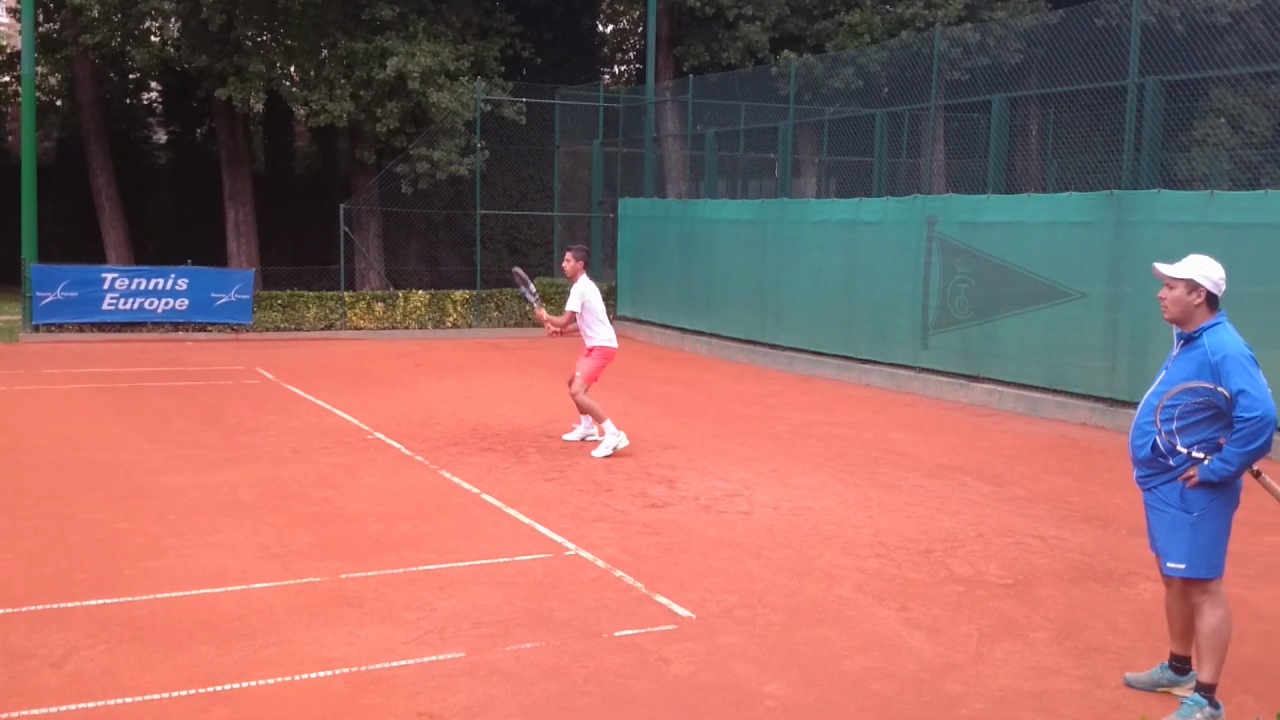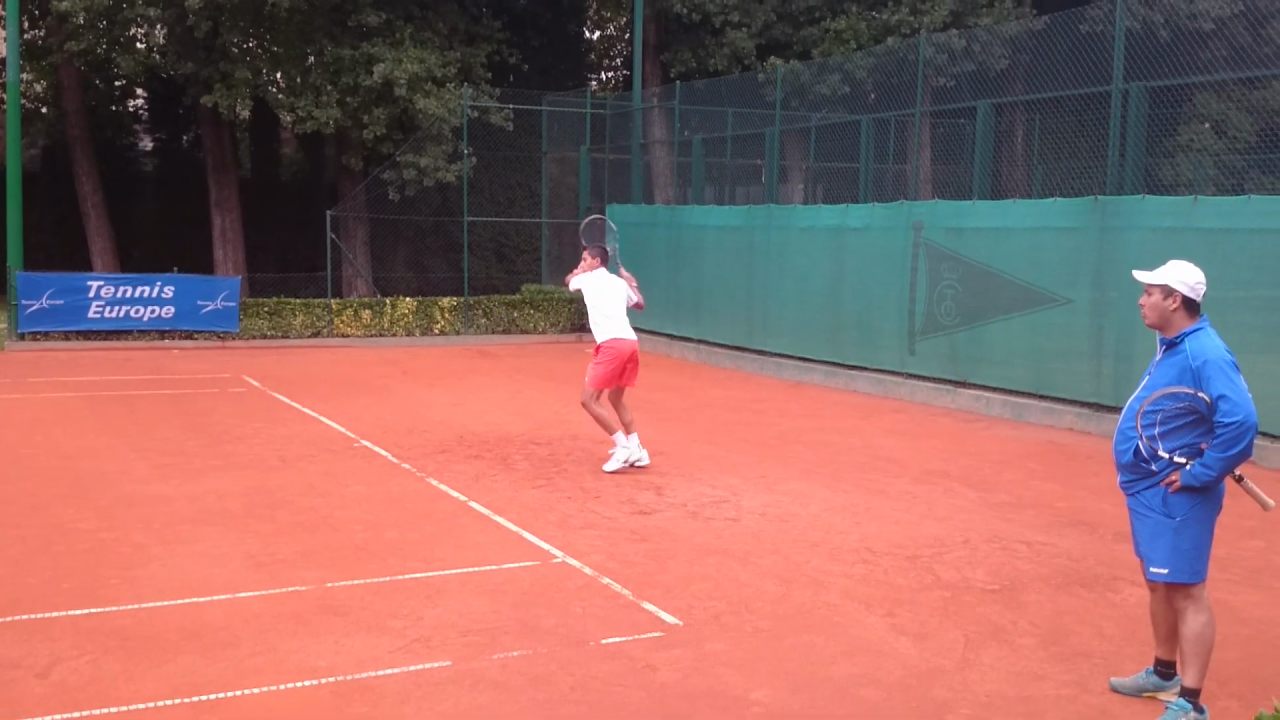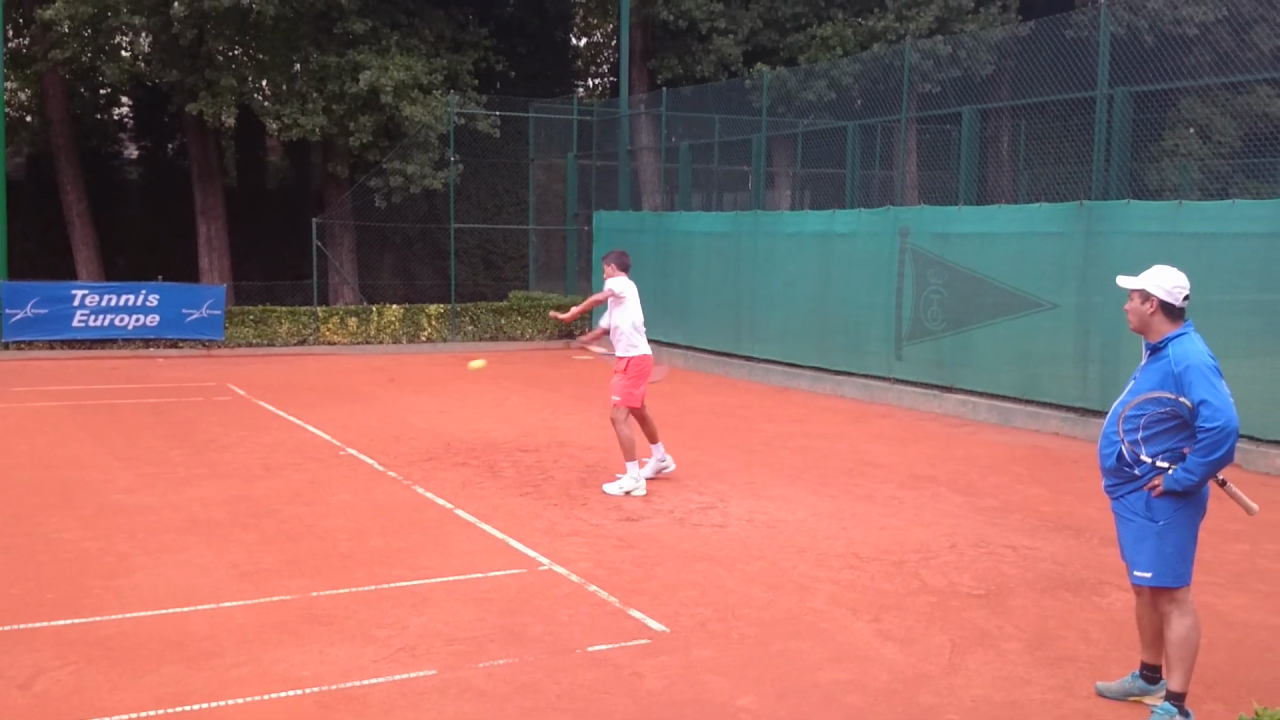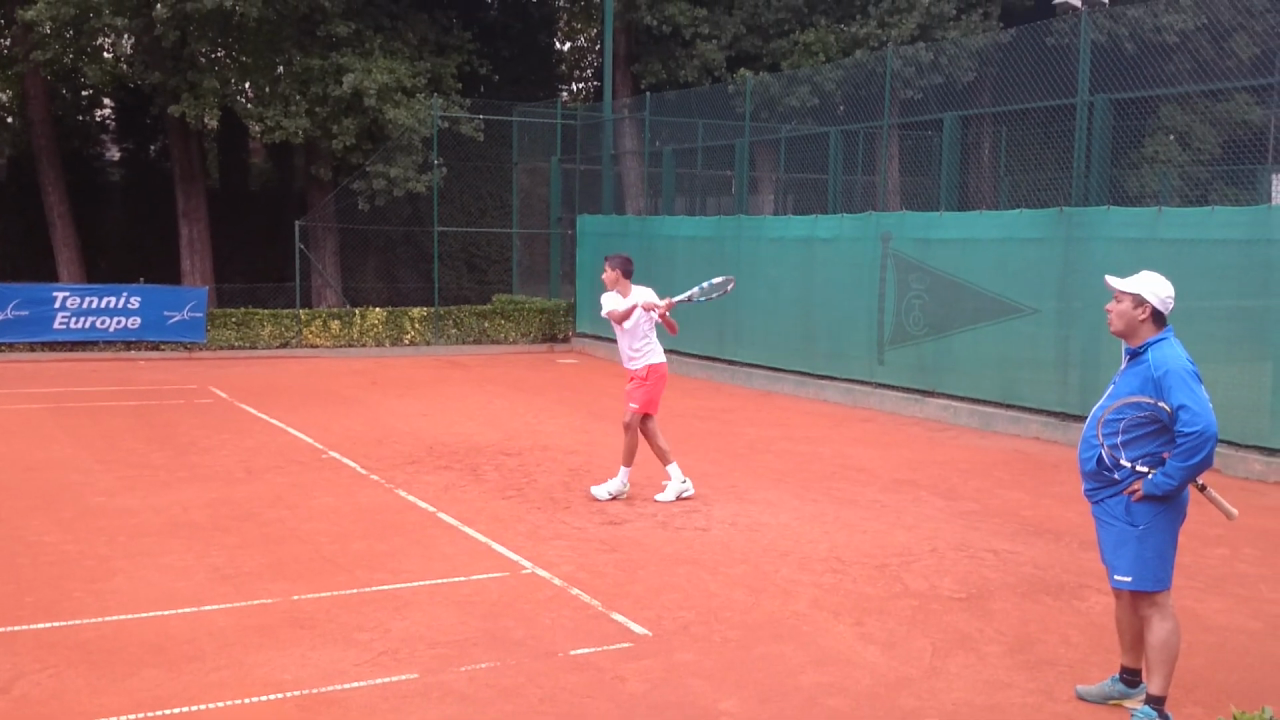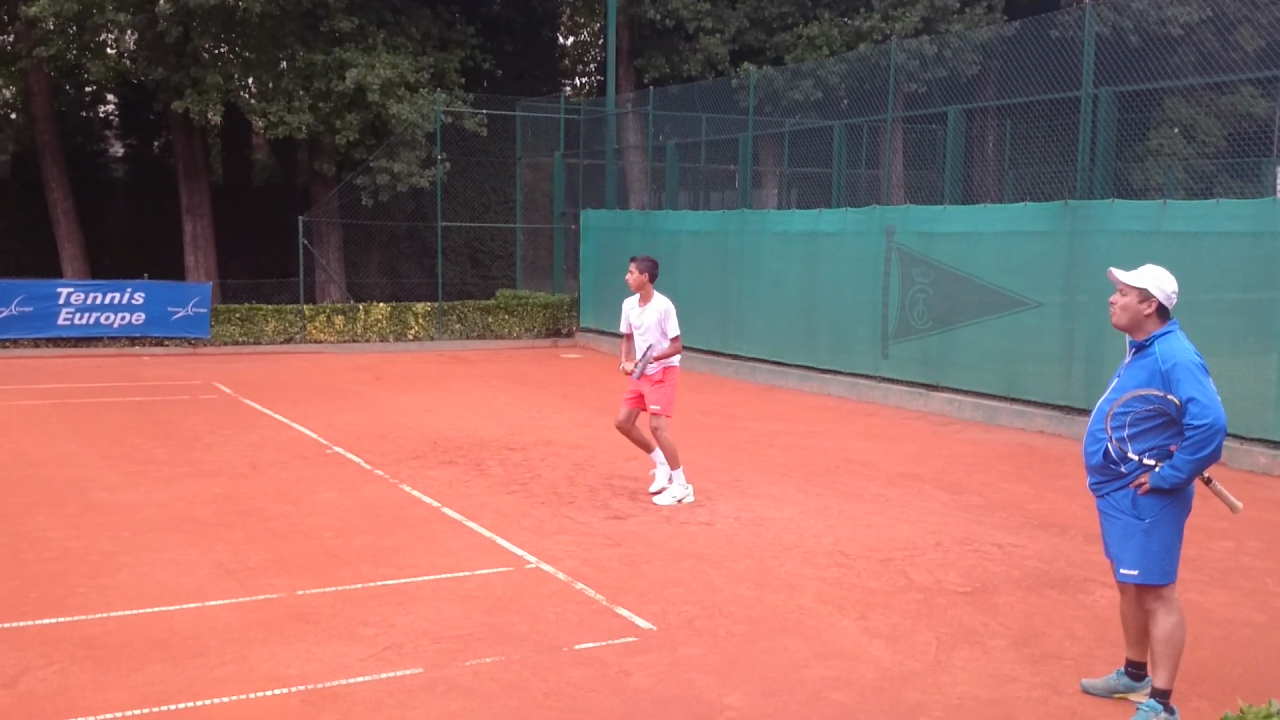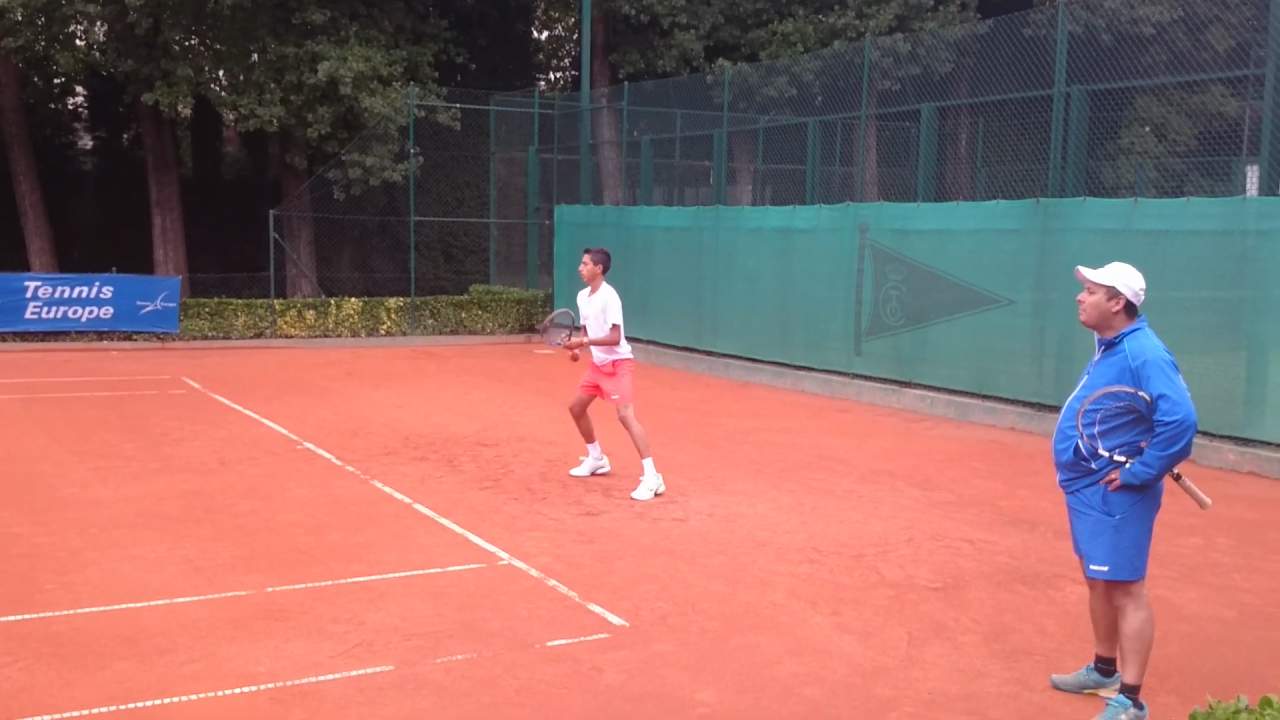
dt=0.4s
person 1, frame 1
left shoulder: (1223, 349)
right shoulder: (1187, 342)
left wrist: (1217, 469)
left hip: (1192, 492)
right hip: (1165, 484)
left knee: (1201, 587)
right knee: (1175, 580)
right ankle: (1178, 669)
person 1, frame 2
left shoulder: (1204, 354)
right shoulder: (1171, 348)
left elbow: (1240, 422)
left wrist: (1198, 474)
left hip: (1175, 497)
right hip: (1149, 490)
left knee: (1185, 593)
right knee: (1160, 586)
right ankle: (1164, 674)
person 1, frame 3
left shoulder: (1187, 358)
right shoulder: (1158, 353)
left elbow: (1221, 426)
left wrist: (1181, 479)
left hip: (1158, 501)
right hip: (1134, 495)
left knee: (1171, 597)
right knee: (1145, 591)
right ankle: (1150, 678)
person 1, frame 4
left shoulder: (1167, 364)
right shoulder: (1138, 358)
left elbow: (1201, 431)
left wrist: (1160, 483)
left hip: (1139, 506)
right hip: (1114, 498)
left knee: (1151, 601)
right knee: (1126, 594)
right ankle: (1130, 682)
person 1, frame 5
left shoulder: (1173, 356)
right shoulder: (1140, 351)
left elbow: (1209, 424)
left wrist: (1168, 477)
left hip: (1144, 498)
right hip: (1118, 492)
left knee: (1156, 594)
right knee: (1129, 587)
right ankle: (1135, 675)
person 1, frame 6
left shoulder: (1143, 353)
right shoulder: (1108, 348)
left elbow: (1179, 419)
left wrist: (1138, 473)
left hip: (1113, 495)
right hip: (1087, 488)
left knee: (1125, 590)
right knee: (1099, 583)
right ankle: (1104, 671)
person 2, frame 1
left shoulder: (579, 288)
right shoulder: (585, 286)
left elbow: (565, 320)
left wrist: (545, 317)
right wrist: (559, 329)
left hip: (602, 346)
right hip: (597, 345)
left knee: (577, 392)
right knee: (574, 383)
left ankle: (613, 434)
right ankle: (587, 427)
person 2, frame 2
left shoulder: (587, 279)
right shoulder: (620, 282)
left elbow: (568, 280)
right elbow: (640, 305)
right wrist: (633, 284)
left hip: (611, 344)
right hip: (630, 343)
left knee: (588, 399)
right knee: (616, 398)
left ankle: (623, 446)
right ankle: (635, 449)
person 2, frame 3
left shoulder: (620, 283)
right shoulder: (615, 298)
left elbow: (602, 296)
right elbow: (606, 328)
left wrist: (572, 314)
right wrist: (588, 338)
left hip: (634, 358)
right hip: (634, 357)
left knee: (619, 416)
right knee: (638, 410)
left ankle: (632, 478)
right ankle: (660, 459)
person 2, frame 4
left shoulder: (647, 294)
right shoulder: (610, 299)
left elbow: (673, 330)
right elbow: (617, 318)
left wrist: (665, 314)
right wrist: (638, 305)
left hip: (651, 366)
right hip: (636, 369)
left knee: (630, 422)
right knee: (646, 426)
left ankle: (621, 482)
right ankle: (678, 481)
person 2, frame 5
left shoulder: (664, 306)
right shoulder: (628, 305)
left elbow: (676, 347)
left wrist: (650, 359)
right wrist: (625, 361)
left hip: (664, 372)
right hip: (641, 374)
left knee: (657, 427)
right knee: (622, 422)
left ankle: (680, 485)
right ankle: (663, 464)
person 2, frame 6
left shoulder: (610, 297)
right shoulder: (582, 296)
left elbow: (615, 338)
left wrist: (584, 342)
right wrist: (576, 345)
left hip: (618, 363)
right hip: (598, 363)
left knee: (626, 416)
right knee: (576, 409)
left ankle: (651, 477)
right ankle: (596, 459)
